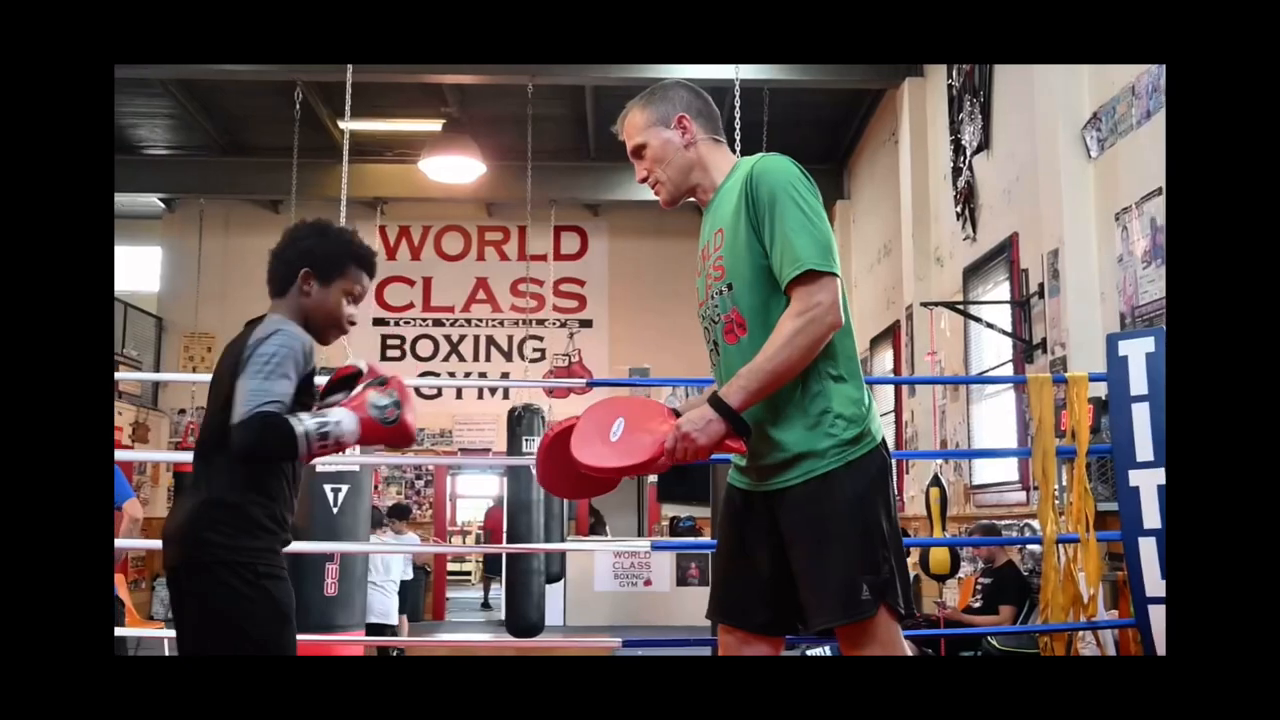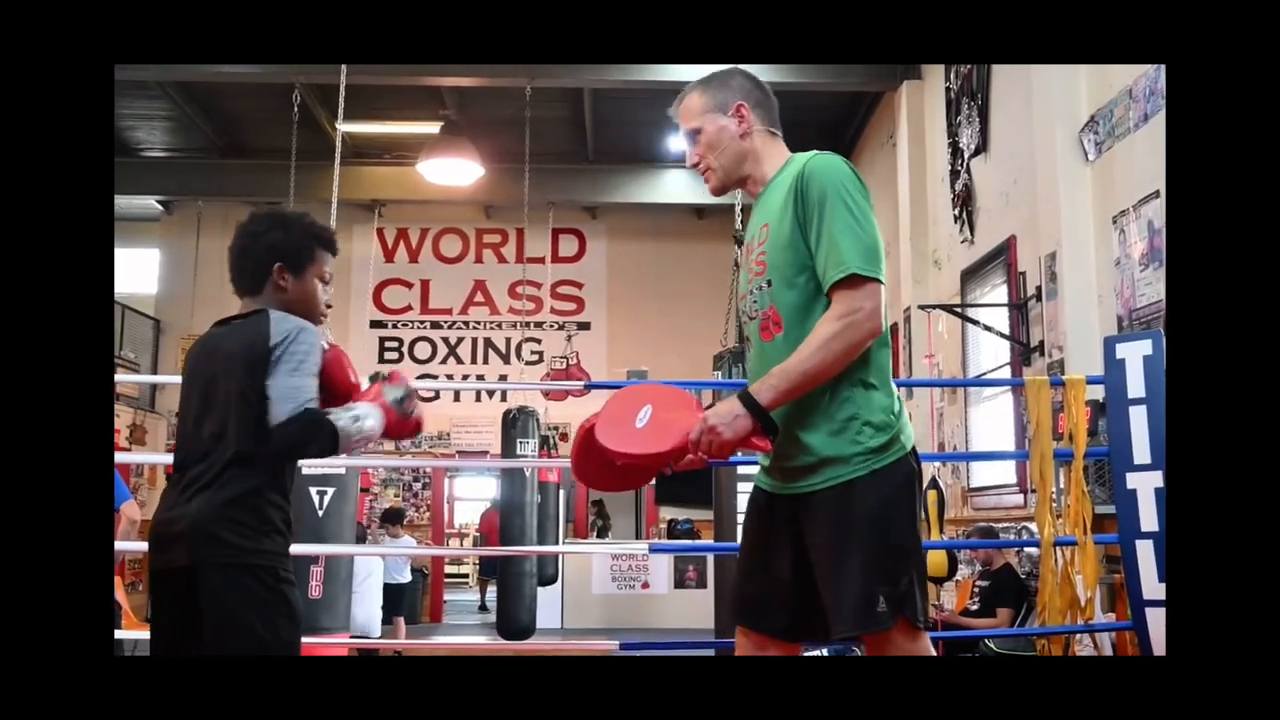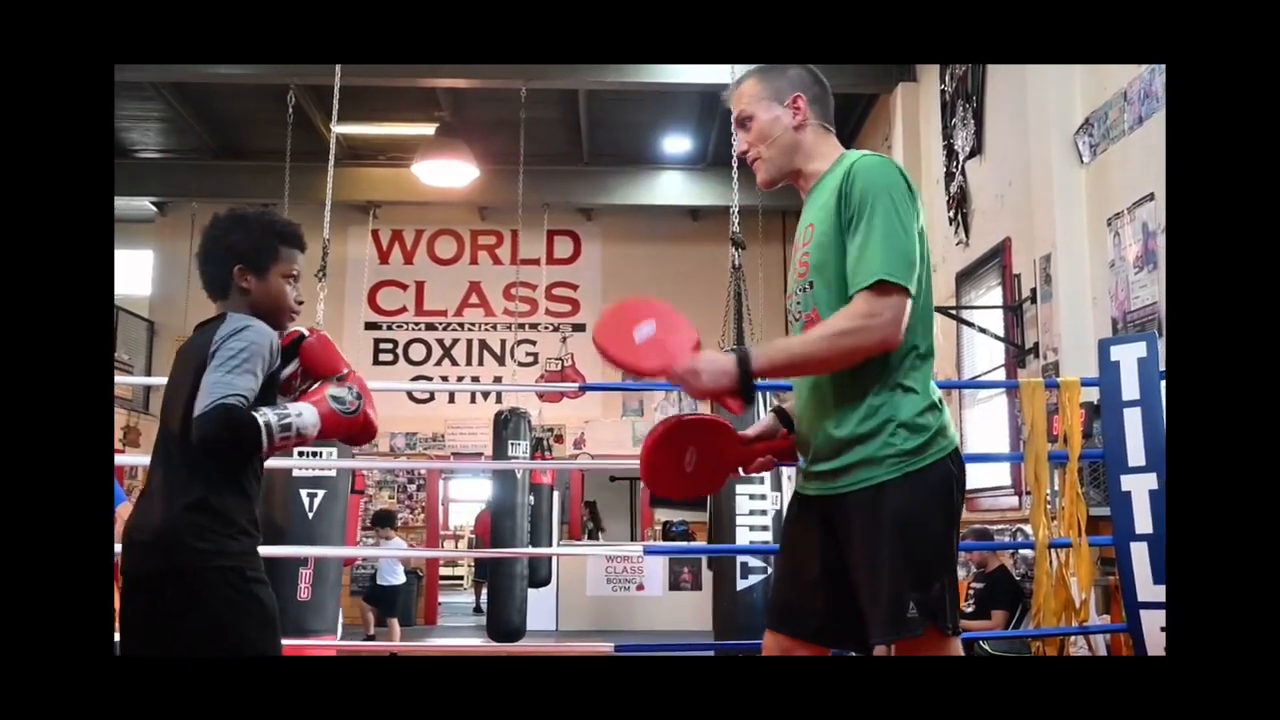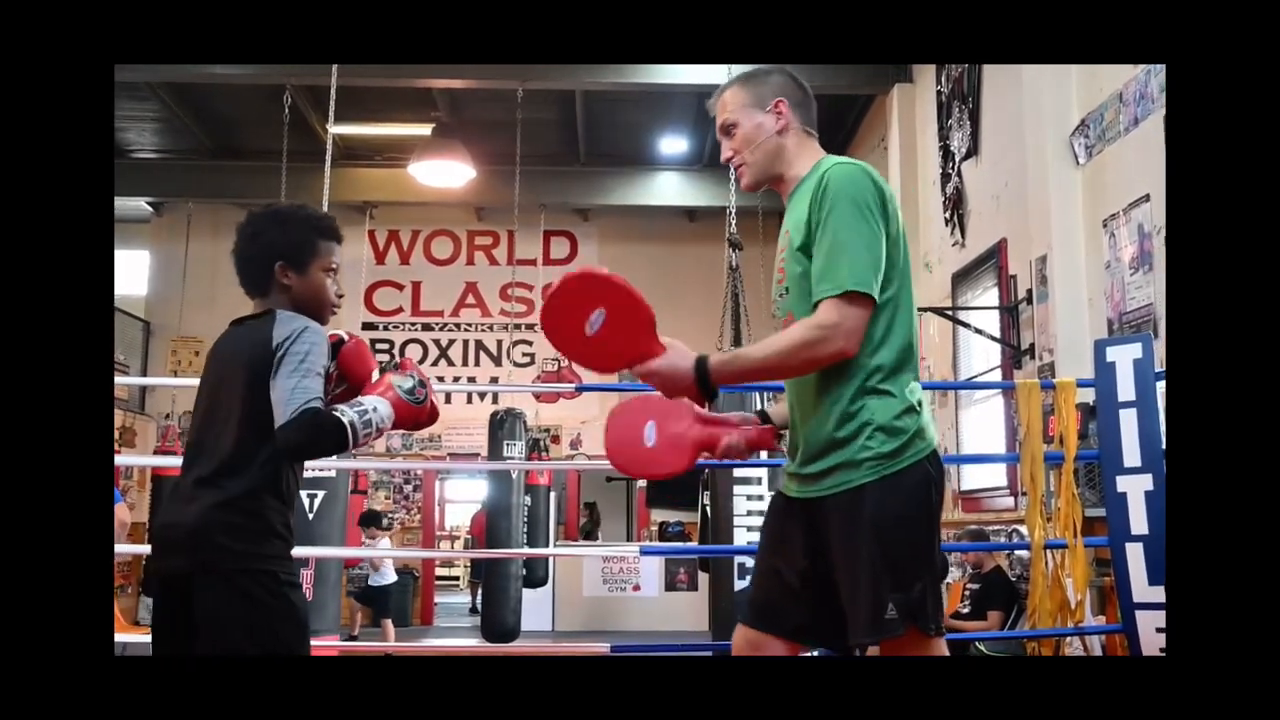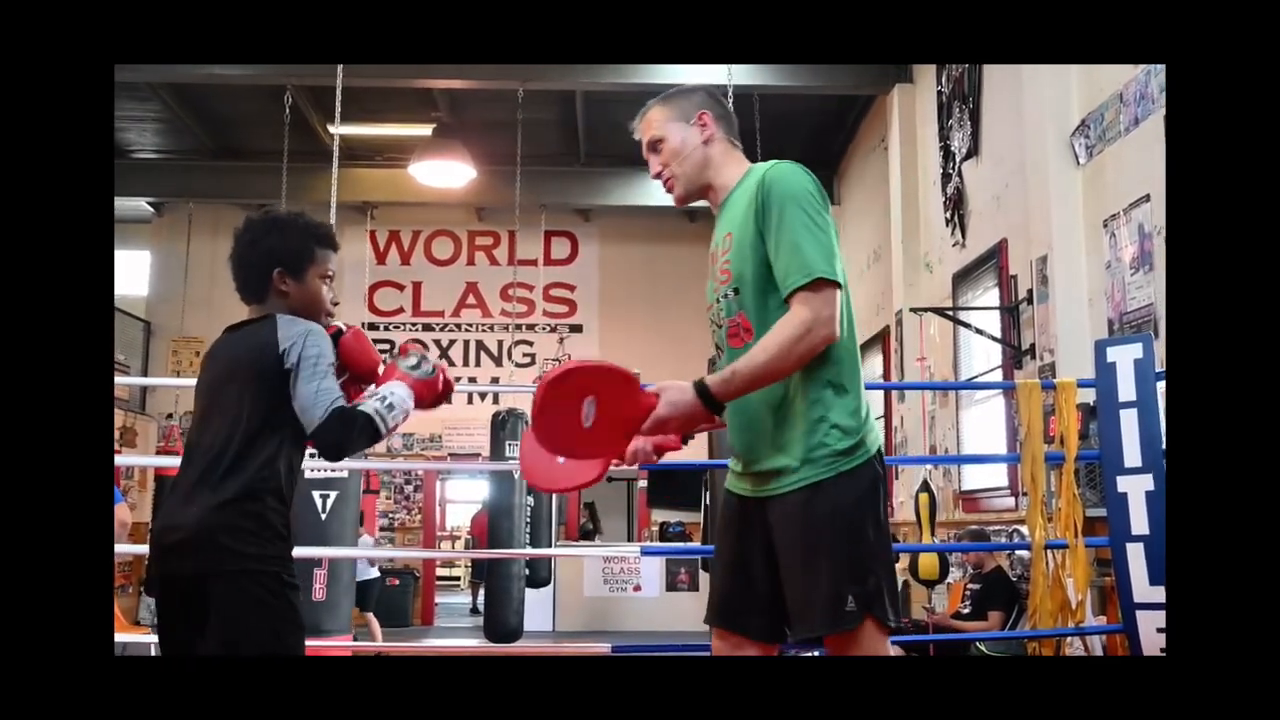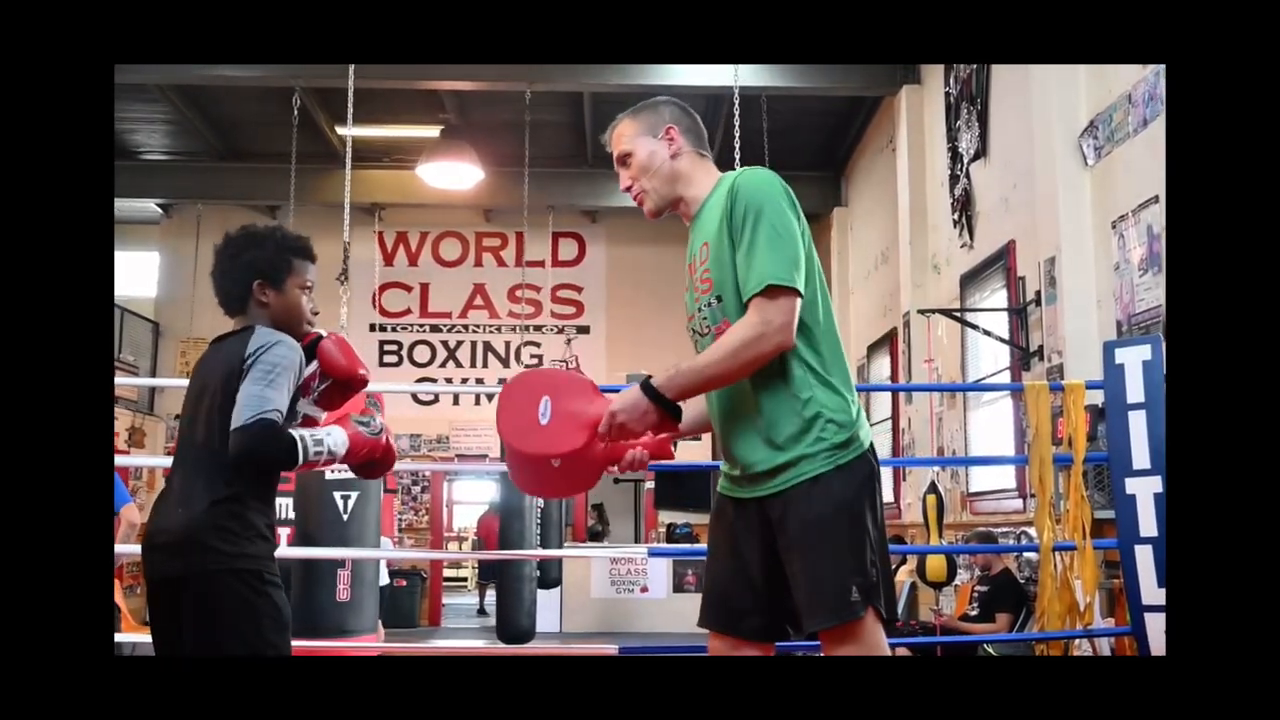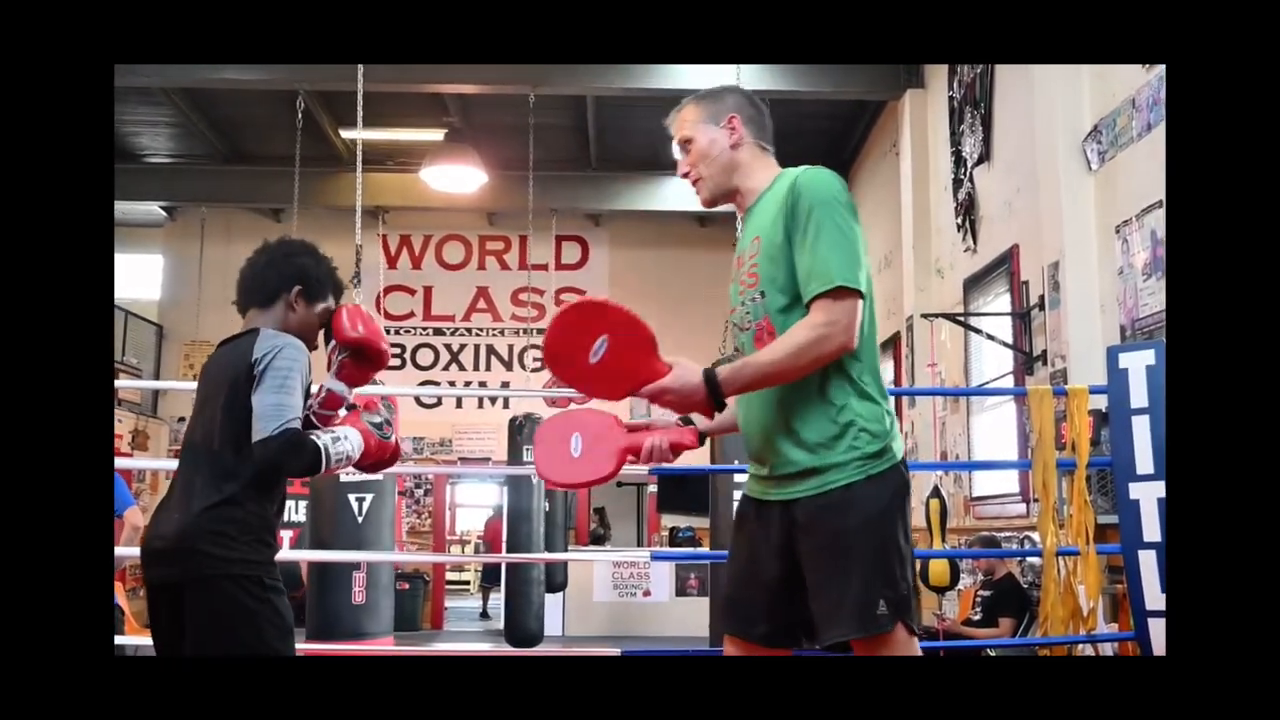
dt=0.4s
person 1, frame 1
left shoulder: (767, 176)
right shoulder: (715, 224)
left elbow: (821, 309)
left wrist: (721, 410)
right wrist: (676, 424)
left hip: (829, 458)
right hip: (756, 472)
left knee: (869, 635)
right knee: (742, 639)
person 1, frame 2
left shoulder: (818, 175)
right shoulder: (761, 218)
left elbow: (861, 315)
left wrist: (751, 404)
right wrist: (721, 421)
left hip: (857, 465)
right hip: (785, 475)
left knee: (893, 640)
right knee: (759, 640)
person 1, frame 3
left shoulder: (867, 176)
right shoulder: (816, 208)
left elbow: (879, 321)
left wrist: (743, 366)
right wrist: (783, 421)
left hip: (896, 466)
right hip: (826, 476)
left knee: (924, 643)
right knee: (787, 644)
person 1, frame 4
left shoulder: (843, 182)
right shoulder: (804, 208)
left elbow: (838, 335)
left wrist: (704, 372)
right wrist: (766, 421)
left hip: (877, 469)
right hip: (810, 478)
left knee: (908, 646)
right knee: (758, 645)
person 1, frame 5
left shoulder: (778, 183)
right shoulder: (728, 224)
left elbow: (818, 321)
left wrist: (704, 395)
right wrist: (678, 426)
left hip: (824, 467)
right hip: (754, 478)
left knee: (856, 641)
right knee: (735, 642)
person 1, frame 6
left shoulder: (751, 190)
right shoulder: (701, 237)
left elbow: (772, 329)
left wrist: (655, 394)
right wrist: (658, 425)
left hip: (818, 463)
right hip: (745, 480)
left knee: (850, 637)
right knee: (732, 643)
person 1, frame 7
left shoulder: (808, 189)
right shoulder: (753, 229)
left elbow: (835, 328)
left wrist: (713, 384)
right wrist: (692, 425)
left hip: (847, 474)
right hip: (772, 485)
left knee: (882, 642)
right knee: (746, 645)
person 2, frame 1
left shoulder: (255, 339)
right shoulder: (284, 338)
right elbow: (256, 432)
left wrist: (342, 403)
right wrist: (357, 420)
left hip: (208, 537)
right hip: (235, 541)
person 2, frame 2
left shoulder: (206, 346)
right shoulder: (292, 332)
right elbow: (299, 432)
right wrist: (379, 410)
left hip: (175, 535)
right hip: (239, 540)
person 2, frame 3
left shoulder: (199, 342)
right shoulder: (250, 333)
right elbow: (219, 426)
left wrist: (288, 386)
right wrist: (318, 414)
left hip: (150, 538)
right hip: (210, 545)
person 2, frame 4
left shoulder: (230, 341)
right shoulder: (299, 332)
right elbow: (301, 434)
left wrist: (331, 394)
right wrist: (387, 404)
left hip: (180, 535)
right hip: (242, 545)
person 2, frame 5
left shoulder: (224, 347)
right shoulder: (301, 336)
right elbow: (336, 435)
left wrist: (326, 386)
right wrist: (405, 386)
left hip: (178, 536)
right hip: (243, 544)
person 2, frame 6
left shoulder: (214, 357)
right shoulder: (275, 347)
right elbow: (255, 443)
left wrist: (314, 404)
right wrist: (344, 437)
left hip: (169, 542)
right hip: (226, 549)
person 2, frame 7
left shoulder: (224, 357)
right shoulder: (283, 348)
right elbow: (280, 452)
left wrist: (342, 382)
right wrist: (358, 437)
left hip: (170, 545)
right hip: (226, 554)
